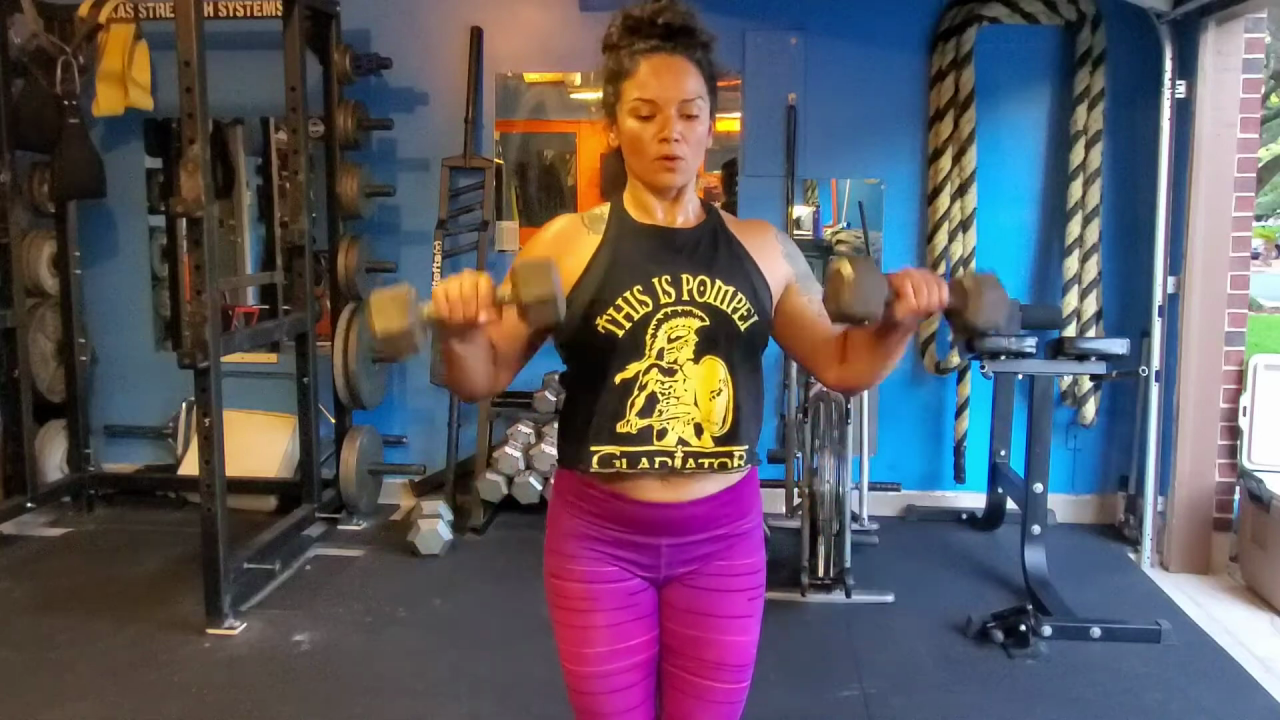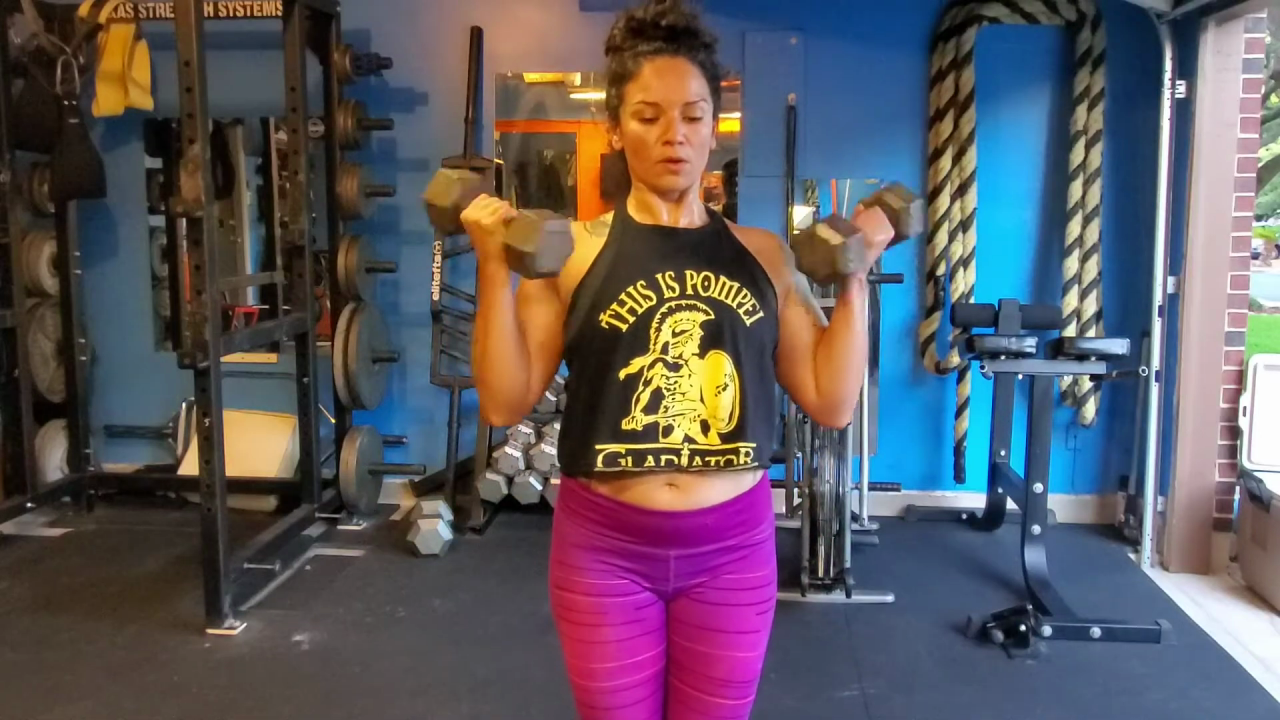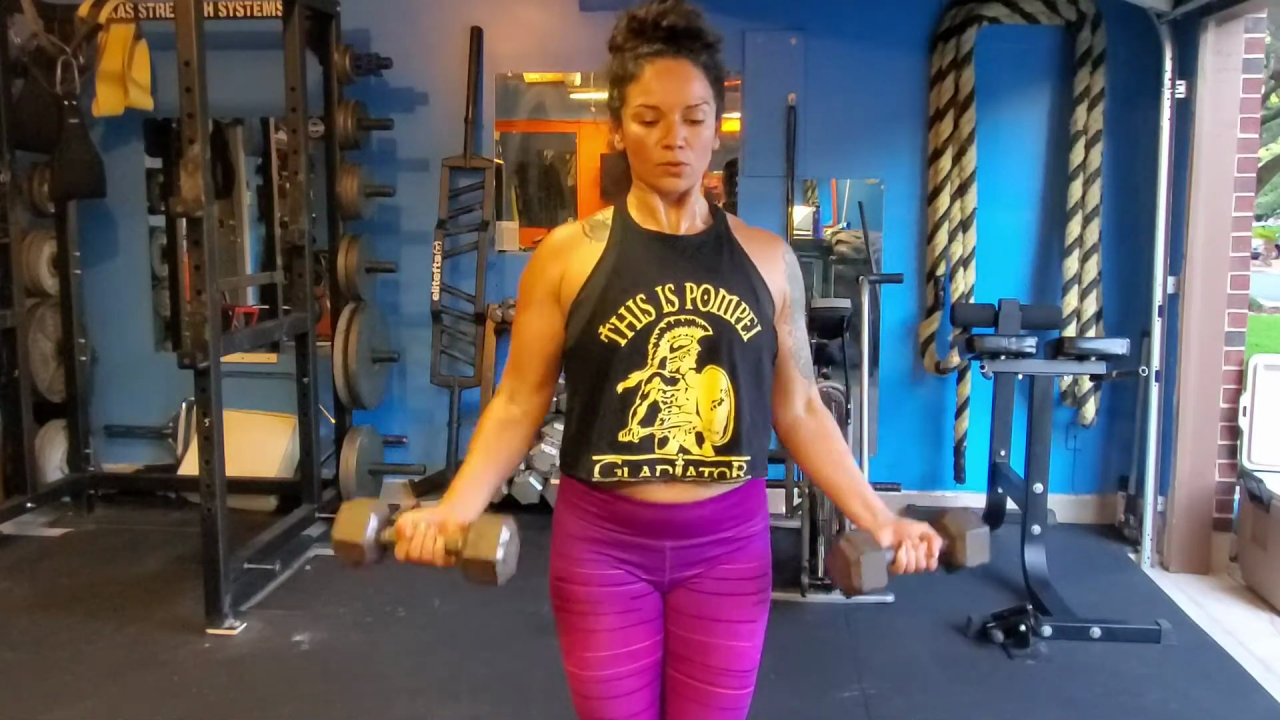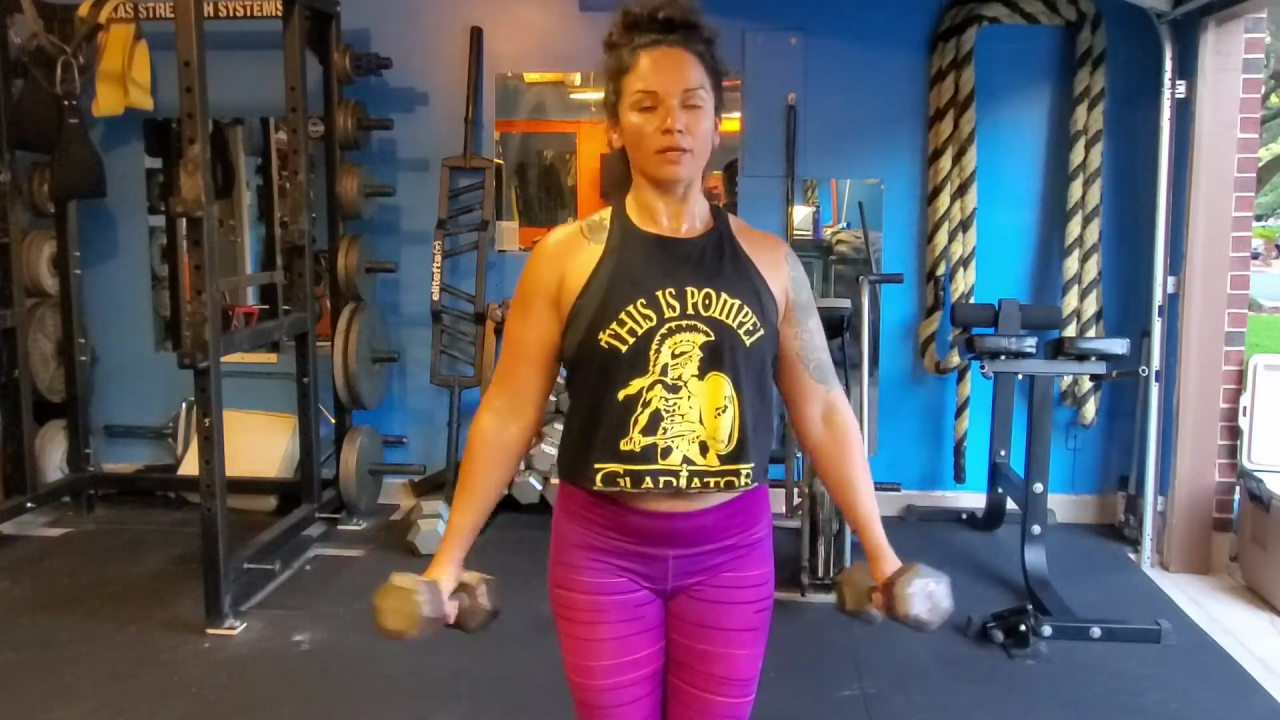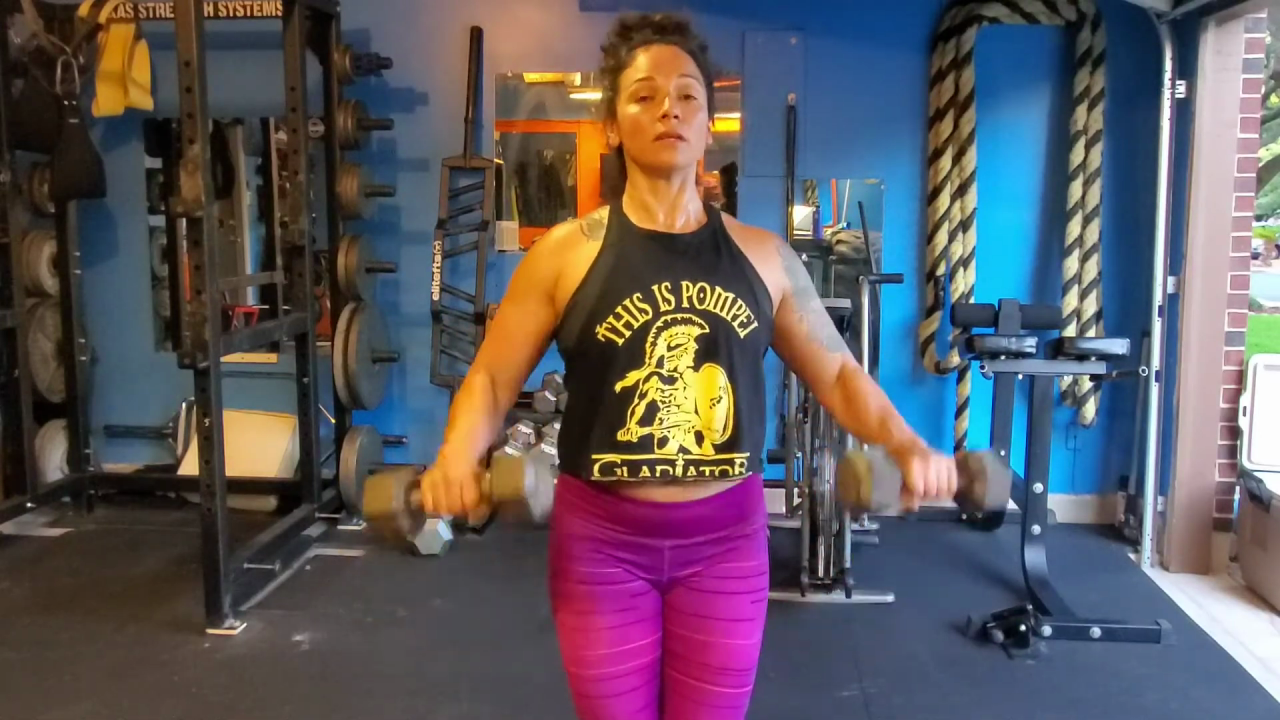
dt=1s
person 1, frame 1
left shoulder: (761, 247)
right shoulder: (566, 243)
left elbow: (845, 365)
right elbow: (478, 381)
left wrist: (901, 317)
right wrist: (459, 329)
left hip: (721, 535)
right hip: (598, 534)
person 1, frame 2
left shoulder: (766, 256)
right shoulder: (569, 253)
left elbow: (832, 404)
right elbow: (503, 404)
left wrist: (855, 278)
right wrist: (493, 270)
left hip: (733, 546)
right hip: (603, 544)
person 1, frame 3
left shoulder: (767, 257)
right shoulder: (568, 254)
left elbow: (798, 406)
right elbow: (519, 400)
left wrist: (875, 516)
right wrist: (454, 510)
left hip: (727, 542)
right hip: (603, 539)
person 1, frame 4
left shoulder: (768, 259)
right shoulder: (566, 256)
left elbow: (823, 410)
right elbow: (507, 412)
left wrist: (879, 548)
right wrist: (451, 553)
left hip: (730, 549)
right hip: (603, 548)
person 1, frame 5
left shoulder: (762, 254)
right shoulder: (567, 251)
left elbow: (838, 374)
right elbow: (488, 381)
left wrist: (907, 447)
right wrist: (459, 454)
left hip: (726, 539)
right hip: (601, 538)
